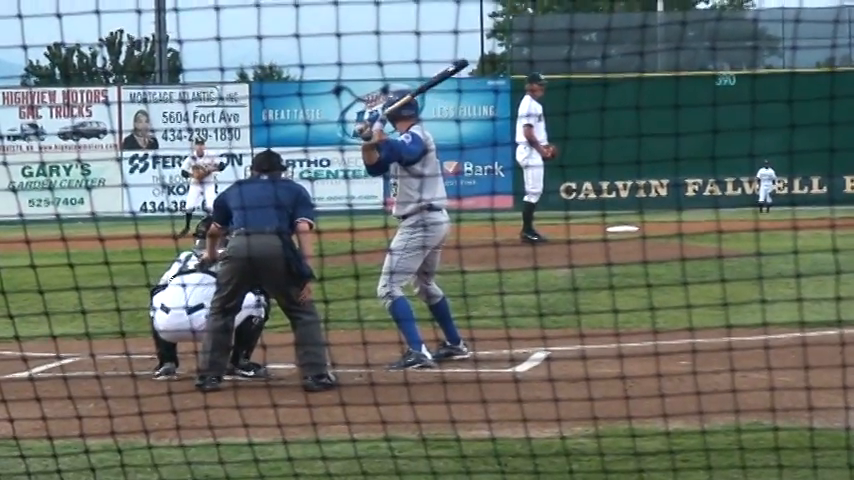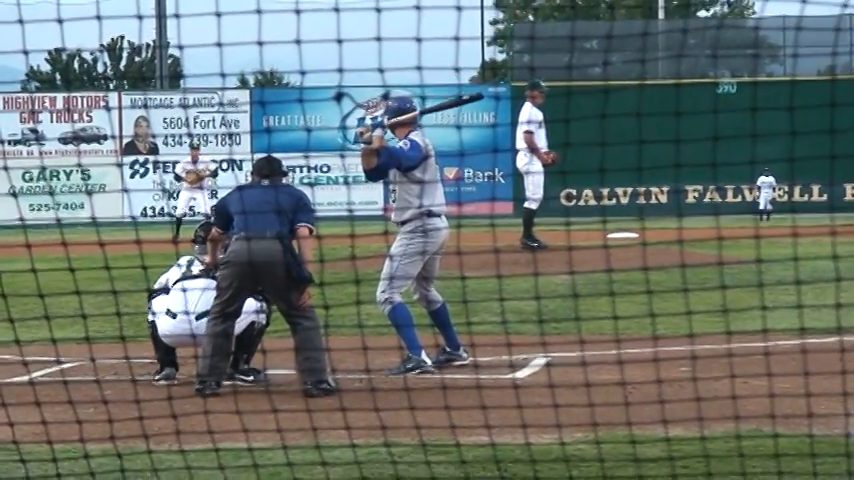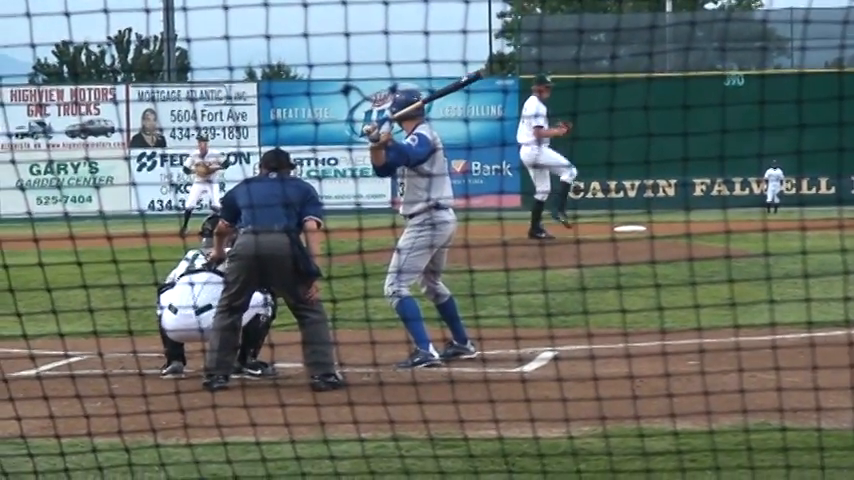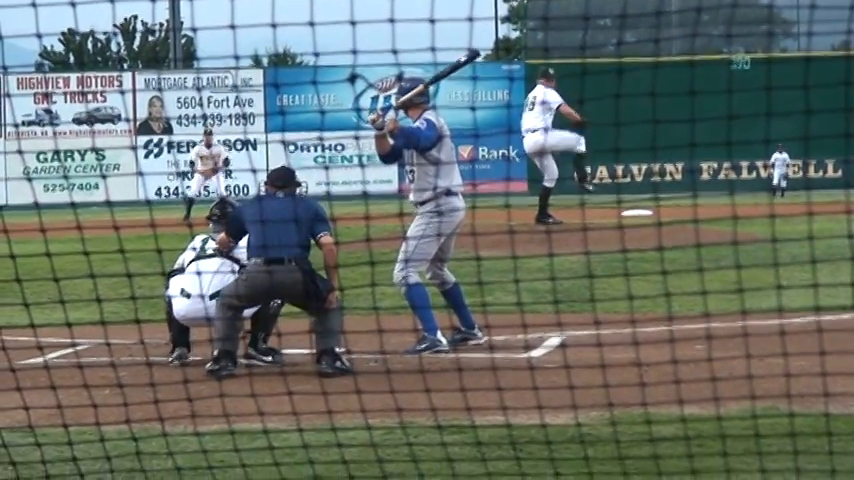
dt=0.5s
person 1, frame 1
left shoulder: (416, 137)
right shoulder: (407, 140)
left elbow: (396, 152)
right elbow: (375, 167)
left wrist: (377, 130)
right wrist: (367, 140)
left hip: (420, 222)
right hip: (433, 220)
left knee: (388, 287)
right knee: (425, 283)
left ankle: (418, 351)
right ankle: (455, 344)
person 1, frame 2
left shoulder: (415, 143)
right shoulder: (406, 146)
left elbow: (392, 160)
right elbow: (372, 172)
left wrist: (378, 137)
right wrist: (367, 145)
left hip: (419, 229)
right hip: (431, 227)
left knee: (387, 293)
right knee: (425, 290)
left ankle: (417, 357)
right ankle: (455, 350)
person 1, frame 3
left shoulder: (423, 135)
right shoulder: (416, 139)
left elbow: (404, 156)
right elbow: (383, 168)
left wrist: (386, 136)
right wrist: (375, 141)
left hip: (427, 222)
right hip: (439, 220)
left knee: (395, 286)
right knee: (432, 283)
left ankle: (425, 351)
right ankle: (462, 343)
person 1, frame 4
left shoulder: (429, 122)
right shoulder: (421, 126)
left elbow: (412, 139)
right elbow: (388, 155)
left wrist: (392, 125)
right wrist: (380, 130)
left hip: (436, 209)
right hip: (448, 207)
left knee: (405, 273)
right knee: (437, 269)
left ankle: (433, 337)
right ankle: (469, 329)
person 2, frame 1
left shoulder: (233, 191)
right shoulder: (294, 190)
left elbow: (214, 231)
right elbow: (303, 230)
left wrist: (210, 253)
right wrist: (306, 274)
left hip: (238, 248)
right hip: (276, 248)
left knee: (220, 311)
right knee: (303, 311)
left ankle: (209, 376)
right ankle: (316, 375)
person 2, frame 2
left shoulder: (234, 196)
right shoulder: (295, 195)
left elbow: (215, 236)
right elbow: (303, 235)
left wrist: (212, 258)
right wrist: (305, 280)
left hip: (238, 252)
right hip: (277, 252)
left knee: (220, 316)
right knee: (303, 316)
left ankle: (208, 380)
right ankle: (315, 380)
person 2, frame 3
left shoulder: (242, 188)
right shoulder: (303, 188)
left elbow: (222, 229)
right elbow: (312, 229)
left wrist: (217, 252)
right wrist: (314, 274)
left hip: (246, 245)
right hip: (284, 246)
left knee: (227, 310)
right knee: (311, 310)
left ankle: (216, 374)
right ankle: (323, 374)
person 2, frame 4
left shoulder: (249, 206)
right shoulder: (310, 206)
left elbow: (222, 243)
right elbow: (328, 245)
left wrist: (228, 248)
right wrist: (333, 287)
left hip: (256, 275)
right hip: (296, 275)
left knee: (226, 302)
right knee: (329, 304)
left ankle: (223, 360)
right ankle: (329, 358)
person 3, frame 1
left shoulder: (534, 104)
right shoulder: (529, 104)
right elbow: (527, 132)
left wrist: (544, 146)
right wrist: (542, 151)
left hip: (533, 151)
right hip: (531, 151)
left knee: (534, 191)
right knee: (534, 191)
left ankle: (528, 229)
right ankle: (526, 231)
person 3, frame 2
left shoulder: (534, 111)
right shoulder: (530, 111)
right elbow: (528, 139)
left wrist: (544, 153)
right wrist: (541, 156)
left hip: (532, 158)
right hip: (531, 158)
left knee: (534, 197)
right knee: (534, 197)
left ankle: (528, 236)
right ankle: (527, 237)
person 3, frame 3
left shoulder: (530, 103)
right shoulder: (537, 105)
right elbow: (540, 134)
left wrist: (556, 128)
right wrist: (559, 132)
left hip: (528, 151)
right hip: (535, 150)
left knee: (542, 189)
right knee: (569, 171)
left ankle: (535, 228)
right ankle: (560, 210)
person 3, frame 4
left shoulder: (532, 95)
right shoulder: (548, 92)
right elbow: (566, 111)
right wrist: (579, 119)
left hip: (529, 143)
right hip: (541, 138)
left knee: (551, 176)
right knee: (578, 140)
left ankle: (542, 214)
right ankle: (582, 179)
person 4, frame 1
left shoulder: (182, 258)
left elbow: (161, 287)
left hip: (165, 326)
right hip: (204, 324)
left knee: (158, 297)
right knee: (258, 300)
left ankle: (166, 363)
right ankle: (239, 363)
person 4, frame 2
left shoulder: (181, 262)
left elbow: (157, 290)
left hip: (169, 332)
left knee: (156, 301)
right knee: (260, 306)
left ankle: (166, 368)
right ankle: (239, 368)
person 4, frame 3
left shoulder: (189, 256)
left elbow: (168, 285)
left hip: (173, 326)
right hip: (213, 323)
left knee: (166, 295)
right knee: (264, 299)
left ankle: (174, 362)
right ankle: (246, 362)
person 4, frame 4
left shoulder: (197, 241)
right shoulder: (245, 240)
left elbow: (177, 270)
left hip: (185, 311)
left knee: (174, 281)
left ankle: (179, 348)
right ankle: (257, 347)
